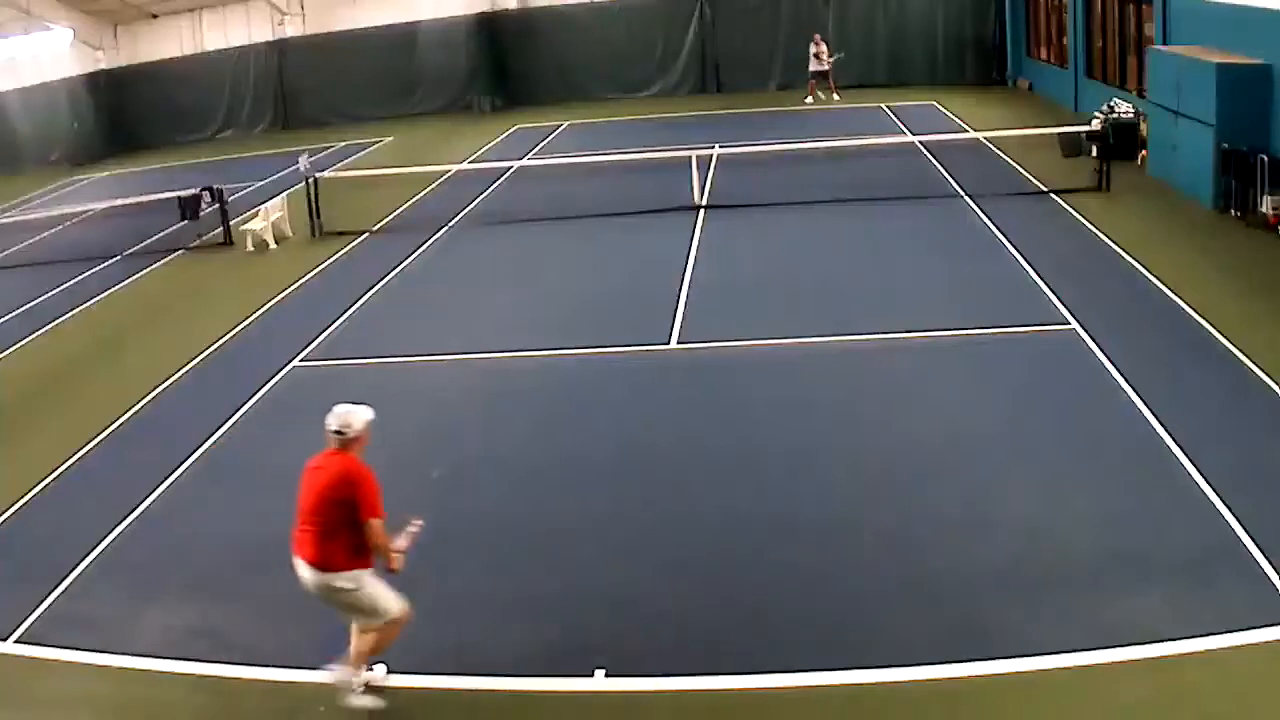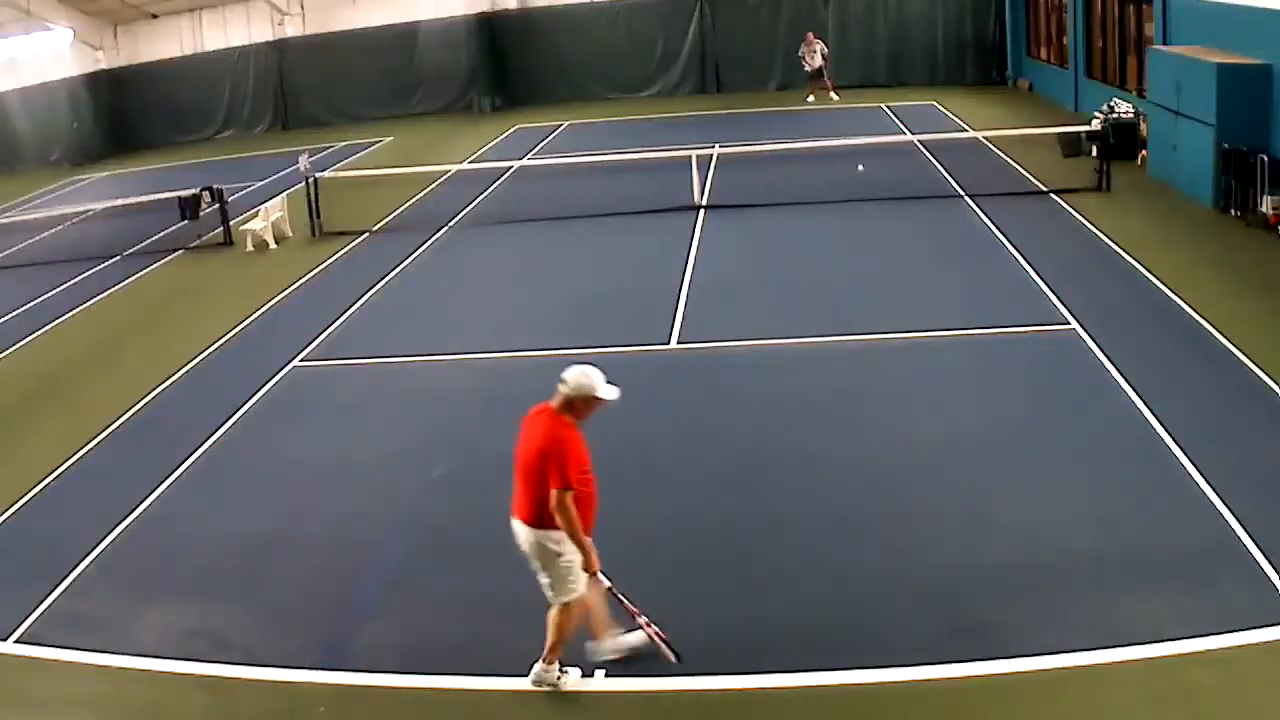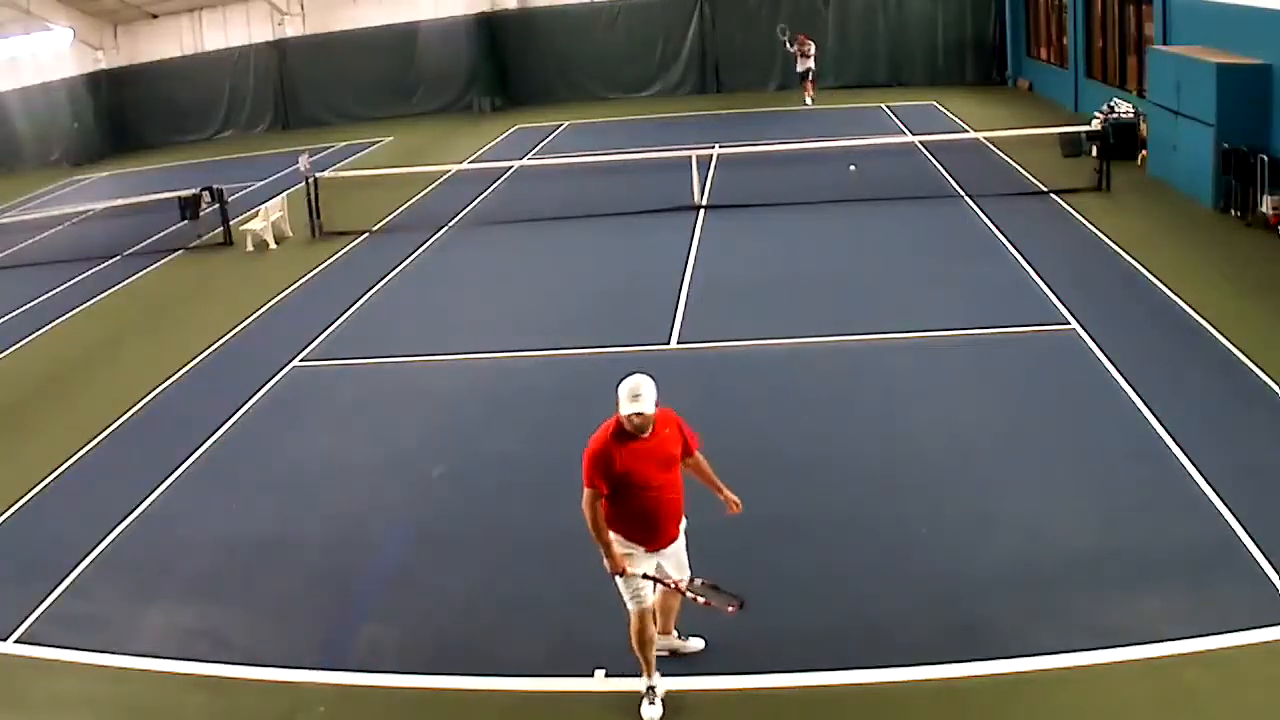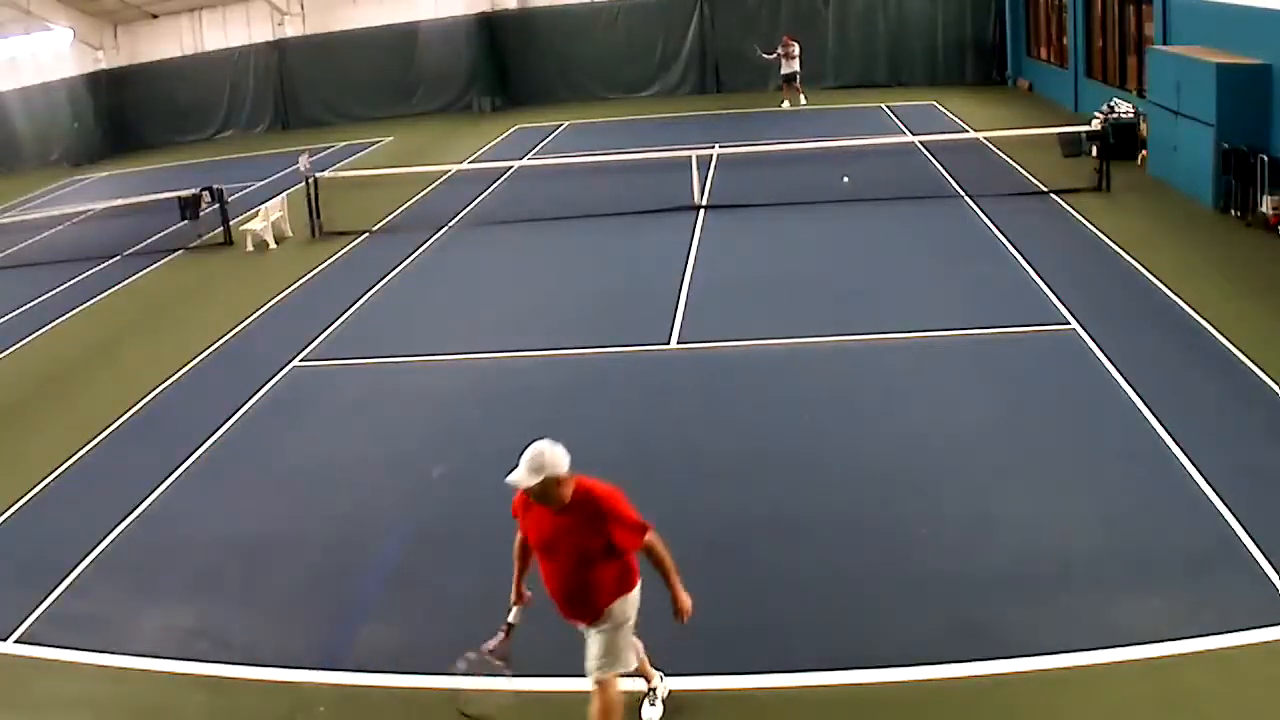
dt=0.7s
person 1, frame 1
left shoulder: (316, 465)
right shoulder: (359, 474)
right elbow: (374, 534)
left wrist: (375, 543)
right wrist: (391, 556)
left hip: (308, 562)
right hip: (337, 573)
left knee: (368, 613)
right knee: (397, 615)
left ankle: (356, 674)
right ankle: (349, 672)
person 1, frame 2
left shoulder: (539, 415)
right shoulder: (563, 438)
right elbow: (560, 504)
right wrist: (586, 550)
left hip: (530, 522)
right hip: (549, 532)
left knee: (590, 580)
right knee: (569, 600)
left ankle: (606, 641)
right ankle: (547, 669)
person 1, frame 3
left shoulder: (671, 423)
right shoulder: (602, 446)
left elbow: (692, 457)
right elbow: (591, 503)
left wrist: (721, 491)
right wrist: (608, 552)
left hip: (671, 532)
right hip: (629, 543)
left knee: (674, 586)
right knee: (643, 612)
left ankle: (667, 637)
right ankle: (651, 684)
person 1, frame 4
left shoulder: (603, 504)
right shoulder: (525, 501)
left elbow: (649, 543)
right elbow: (524, 537)
left wrist: (677, 590)
right wrist: (518, 582)
left hip: (614, 601)
right hip: (574, 605)
left knee: (602, 683)
right knee: (620, 647)
right ankle: (654, 682)
